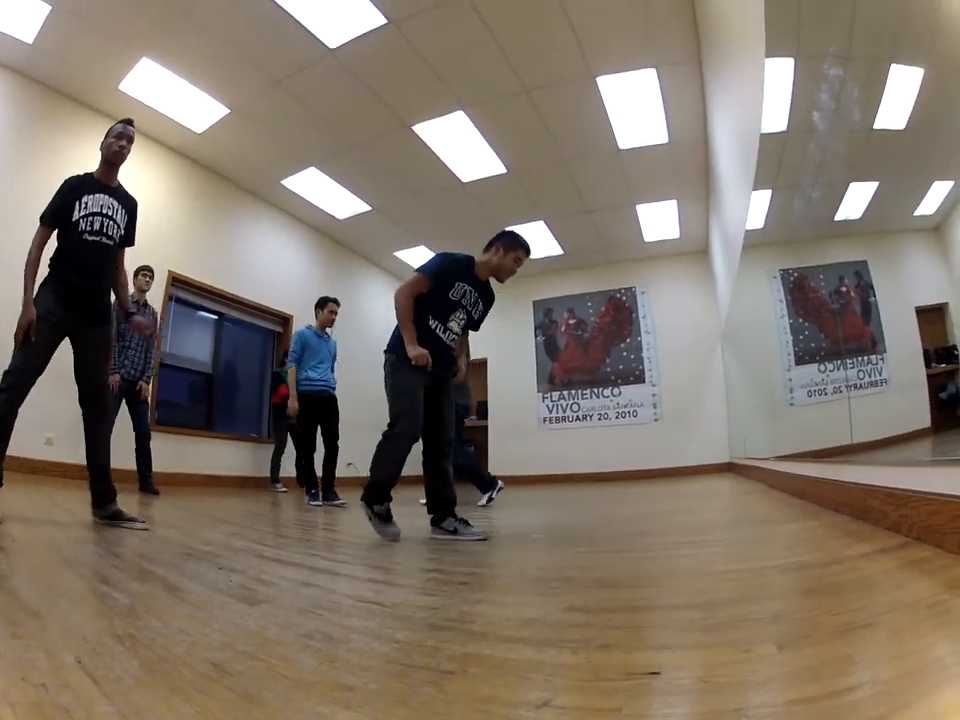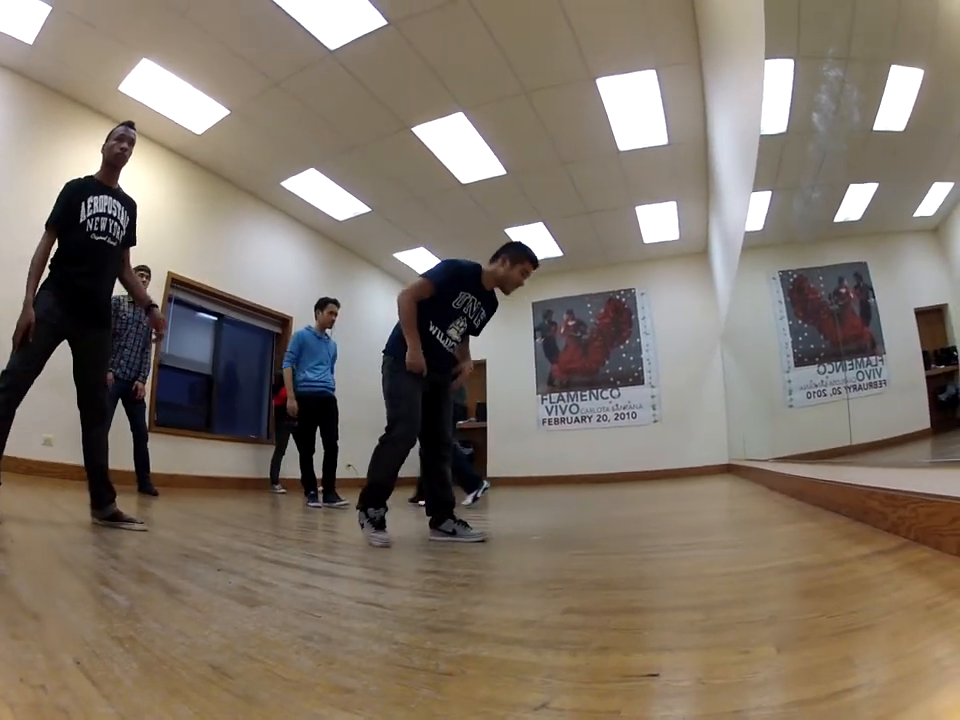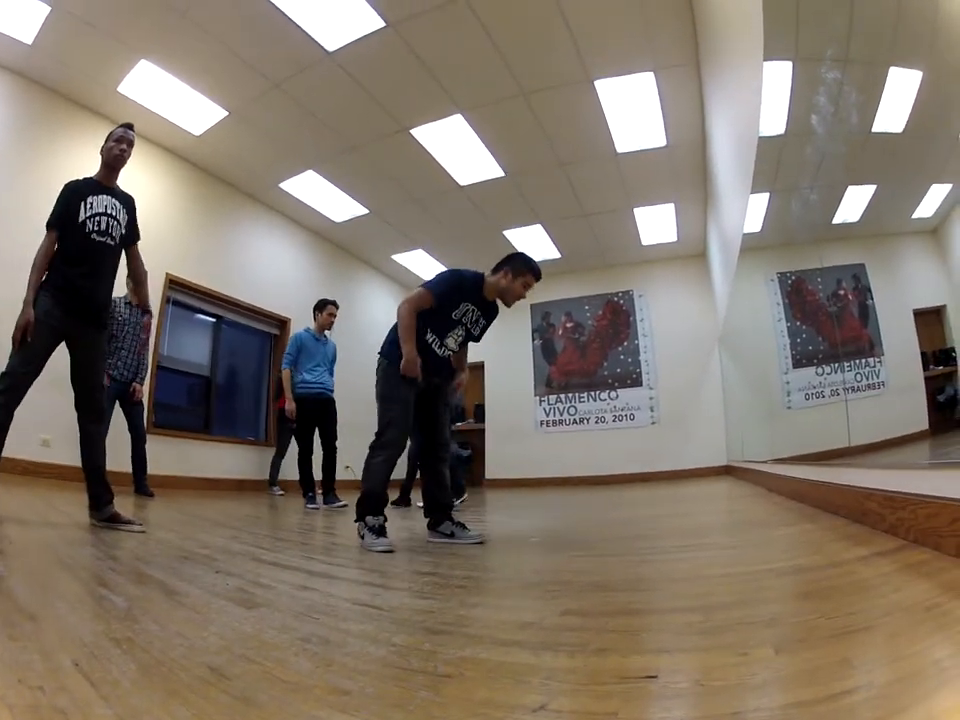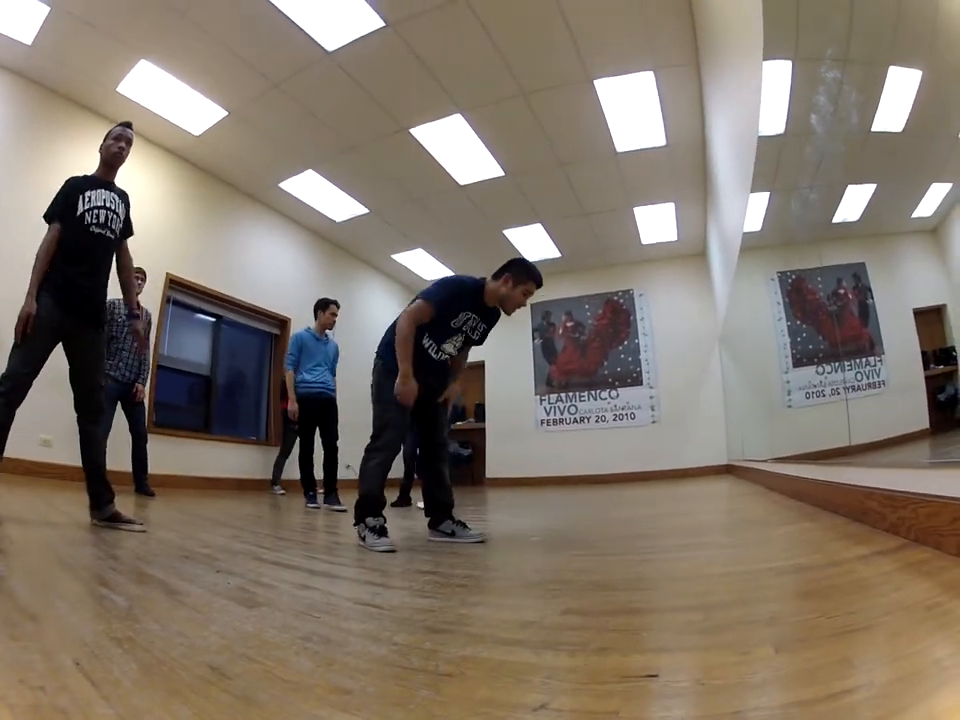
dt=0.1s
person 1, frame 1
left shoulder: (128, 204)
right shoulder: (74, 186)
right elbow: (40, 242)
left wrist: (130, 313)
left hip: (97, 315)
right hip: (55, 301)
left knee: (97, 406)
left ankle: (104, 502)
person 1, frame 2
left shoulder: (128, 205)
right shoulder: (77, 189)
right elbow: (45, 245)
left wrist: (149, 307)
left hip: (96, 316)
right hip: (54, 302)
left knee: (95, 408)
left ankle: (103, 503)
person 1, frame 3
left shoulder: (127, 203)
right shoulder: (76, 190)
left elbow: (134, 263)
right elbow: (48, 247)
left wrist: (146, 311)
left hip: (94, 317)
right hip: (53, 303)
left knee: (93, 407)
left ankle: (101, 504)
person 1, frame 4
left shoulder: (122, 199)
right shoulder: (75, 186)
left elbow: (124, 261)
right elbow: (50, 241)
left wrist: (134, 314)
left hip: (92, 316)
right hip: (52, 303)
left knee: (92, 407)
left ankle: (102, 504)
person 2, frame 1
left shoulder: (486, 296)
right shoulder: (451, 264)
right elbow: (404, 293)
left wrist: (463, 358)
right wrist: (412, 345)
left hip: (441, 369)
right hip: (407, 359)
left knee: (441, 442)
right knee: (405, 428)
left ankle: (443, 516)
right ankle: (376, 501)
person 2, frame 2
left shoulder: (489, 304)
right shoulder: (457, 271)
right elbow: (407, 296)
left wrist: (465, 361)
right wrist: (413, 348)
left hip: (440, 372)
right hip: (405, 362)
left knee: (440, 444)
right knee: (403, 432)
left ankle: (442, 519)
right ankle: (370, 508)
person 2, frame 3
left shoulder: (490, 311)
right shoulder: (458, 281)
right elbow: (408, 306)
left wrist: (461, 371)
right wrist: (409, 355)
left hip: (436, 376)
right hip: (398, 365)
left knee: (437, 446)
right knee: (392, 438)
left ankle: (440, 520)
right ankle: (369, 517)
person 2, frame 4
left shoulder: (491, 316)
right shoulder: (457, 288)
right elbow: (408, 319)
left wrist: (455, 381)
right wrist: (404, 376)
left hip: (433, 377)
right hip: (396, 367)
left knee: (436, 446)
right knee: (388, 440)
left ankle: (441, 520)
right ankle: (368, 519)
person 3, frame 1
left shoulder: (153, 313)
left elbow: (152, 349)
right elbow: (110, 339)
left wrist: (147, 379)
right wrist: (113, 371)
left hip: (138, 381)
right hip: (117, 377)
left knee: (144, 432)
left ankle: (145, 480)
person 3, frame 2
right shoulder: (117, 302)
left elbow: (147, 349)
left wrist: (142, 379)
right wrist: (107, 370)
left hip: (134, 381)
right hip: (113, 376)
left knee: (141, 432)
left ankle: (144, 481)
person 3, frame 3
left shoulder: (146, 315)
right shoulder: (113, 305)
left elbow: (144, 350)
left wrist: (140, 380)
left hip: (132, 382)
right hip: (110, 378)
left knee: (139, 433)
left ankle: (141, 483)
person 3, frame 4
left shoulder: (146, 315)
right shoulder: (112, 306)
left elbow: (145, 351)
left wrist: (142, 381)
left hip: (133, 382)
right hip: (111, 379)
left knee: (140, 433)
right knee: (101, 431)
left ankle: (141, 482)
person 4, frame 1
left shoulder: (332, 343)
right shoulder: (302, 335)
right elbow: (292, 365)
right wrist: (293, 397)
left hip: (329, 397)
right hip: (308, 395)
left knee: (332, 445)
right knee: (308, 446)
left ankle: (328, 491)
right ankle: (312, 491)
person 4, frame 2
left shoulder: (332, 344)
right shoulder: (301, 336)
right elbow: (288, 365)
right wrist: (291, 397)
left hip: (328, 398)
right hip: (307, 396)
left knee: (332, 446)
right knee: (307, 447)
left ankle: (329, 492)
right ankle: (311, 492)
person 4, frame 3
left shoulder: (331, 346)
right shoulder: (299, 338)
right elbow: (286, 367)
right wrist: (289, 399)
left hip: (327, 400)
right hip: (304, 398)
left knee: (330, 447)
right knee: (305, 449)
left ankle: (329, 494)
right ankle: (309, 493)
person 4, frame 4
left shoulder: (333, 345)
right shoulder: (300, 337)
right elbow: (290, 368)
left wrist: (332, 396)
right wrist: (292, 400)
left hip: (328, 400)
right hip: (306, 398)
left knee: (331, 447)
right knee: (307, 448)
left ankle: (331, 494)
right ankle: (310, 493)
